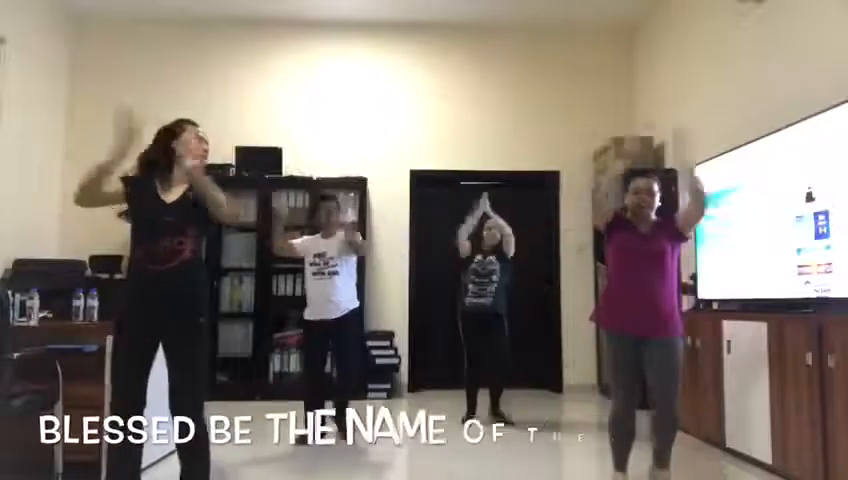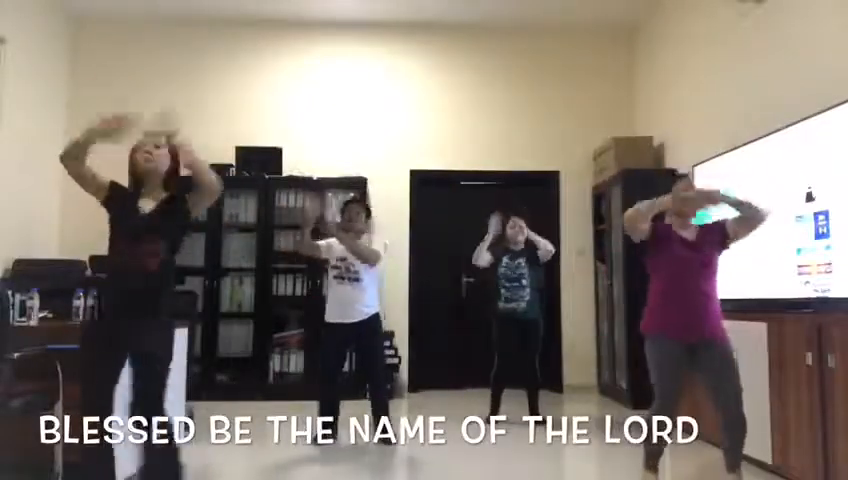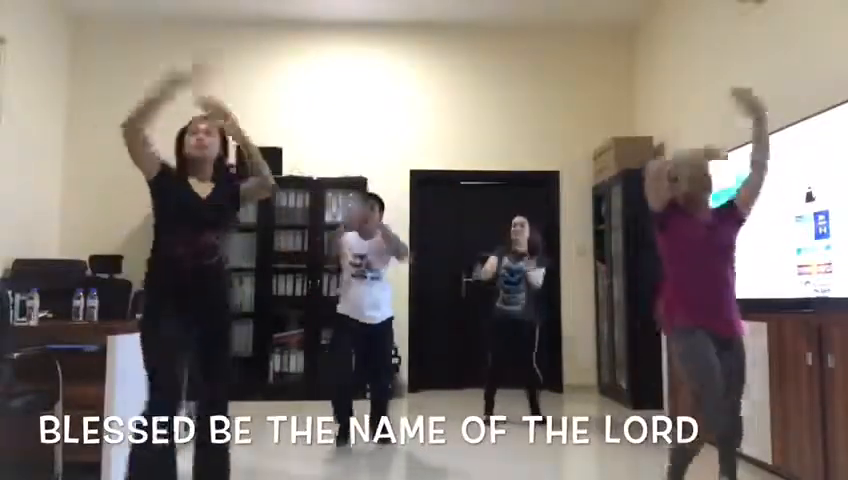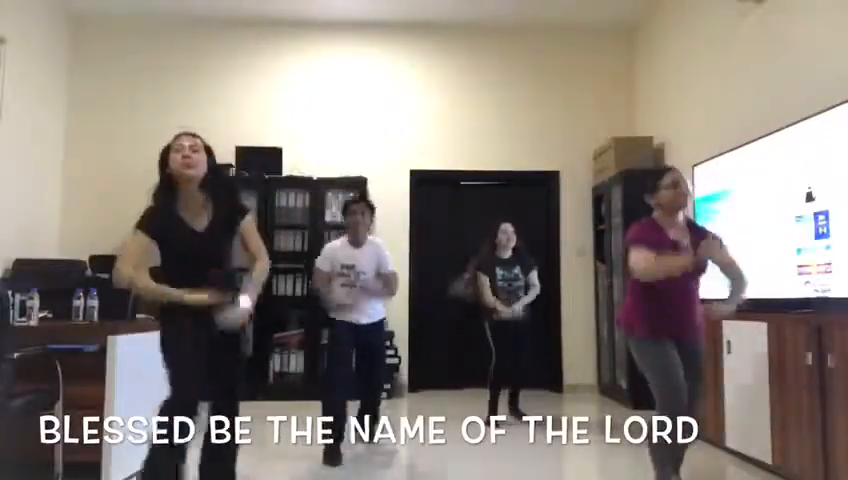
dt=1s
person 1, frame 1
left shoulder: (204, 192)
right shoulder: (138, 187)
left elbow: (229, 213)
right elbow: (83, 198)
left wrist: (194, 171)
right wrist: (118, 154)
left hip: (187, 310)
right hip: (138, 308)
left knee: (188, 410)
right knee: (126, 406)
person 1, frame 2
left shoulder: (182, 203)
right shoulder: (119, 198)
left elbow: (212, 184)
right elbow: (70, 161)
left wrist: (177, 142)
right wrist: (96, 134)
left hip: (153, 318)
right hip: (108, 315)
left knee: (148, 409)
right knee: (94, 411)
person 1, frame 3
left shoulder: (230, 190)
right shoulder: (165, 179)
left elbow: (266, 183)
right elbow: (132, 128)
left wrist: (234, 128)
right wrist: (171, 86)
left hip: (211, 303)
right hip: (165, 304)
left knee: (215, 403)
right knee: (164, 397)
person 1, frame 4
left shoulder: (229, 204)
right shoulder: (158, 215)
left elbow: (261, 259)
right elbow: (125, 274)
left wrist: (247, 300)
right wrist: (183, 296)
right hip: (180, 315)
left knee: (226, 403)
right knee: (186, 394)
person 2, frame 1
left shoulder: (672, 229)
right shoulder: (613, 225)
left elbow: (699, 205)
right elbow: (602, 197)
left wrist: (688, 170)
right wrist: (618, 168)
left hip: (663, 330)
right hip: (621, 328)
left knee: (666, 403)
right knee: (624, 402)
person 2, frame 2
left shoulder: (714, 233)
right shoulder: (656, 233)
left elbow: (758, 217)
right elbow: (630, 220)
left wrist: (722, 198)
right wrist: (671, 198)
left hip: (709, 334)
right hip: (665, 334)
left knee: (733, 407)
right knee: (666, 406)
person 2, frame 3
left shoulder: (727, 217)
right shoulder: (670, 217)
left elbow: (758, 170)
right elbow: (653, 171)
left wrist: (759, 118)
right wrist: (700, 154)
left hip: (727, 327)
right hip: (686, 324)
left knee: (730, 411)
right knee: (710, 401)
person 2, frame 4
left shoulder: (701, 234)
right shoulder: (643, 234)
left elbow: (735, 272)
right elbow: (644, 269)
left wrist: (730, 302)
right wrist: (694, 258)
left hip: (687, 330)
right hip: (648, 331)
left knee: (687, 409)
right knee: (672, 401)
person 3, frame 1
left shoulder: (347, 239)
right shoulder: (308, 242)
left elbow: (359, 248)
right elbow: (281, 248)
left wrist: (345, 228)
right wrist: (280, 224)
left hip: (346, 315)
right hip: (314, 318)
left knee: (347, 370)
right knee: (312, 373)
left ankle: (341, 416)
person 3, frame 2
left shoulder: (372, 247)
right shoulder: (332, 245)
left elbow: (370, 258)
right elbow: (306, 249)
left wrist: (336, 233)
right wrist: (308, 225)
left hip: (367, 320)
right hip: (335, 321)
left knee: (376, 375)
right knee: (328, 376)
right ankle: (328, 428)
person 3, frame 3
left shoulder: (385, 242)
right shoulder: (346, 239)
left elbow: (403, 253)
left wrist: (380, 227)
right wrist: (349, 224)
left hip: (380, 321)
right hip: (347, 318)
left knee: (381, 378)
right knee: (341, 374)
left ankle: (378, 426)
right ankle: (344, 425)
person 3, frame 4
left shoulder: (378, 248)
right shoulder: (332, 249)
left elbow: (391, 288)
right elbow: (318, 281)
left wrist: (370, 291)
right wrist: (331, 301)
left hip: (373, 322)
right hip: (342, 321)
left knee: (374, 378)
right knee: (336, 379)
left ankle: (366, 421)
right ankle: (333, 442)
person 4, frame 1
left shoulder: (504, 252)
right shoulder: (471, 252)
left elbow: (509, 233)
right elbow: (461, 235)
left wrist: (490, 211)
right wrist: (479, 212)
left hip: (495, 316)
right hip: (470, 315)
left knee: (498, 361)
right knee: (473, 362)
left ankle: (496, 408)
right ankle: (470, 410)
person 4, frame 2
left shoulder: (533, 254)
right shoulder: (498, 252)
left elbow: (550, 250)
right elbow: (477, 261)
left wrist: (529, 233)
right wrist: (490, 234)
left hip: (530, 318)
right hip: (504, 318)
left knee: (530, 364)
right knee: (502, 362)
left ankle: (534, 411)
right ankle: (494, 411)
person 4, frame 3
left shoulder: (536, 255)
right shoulder: (501, 252)
left elbow: (538, 282)
right elbow: (488, 272)
left wrist: (529, 270)
right wrist: (483, 272)
left hip: (527, 318)
right hip: (501, 317)
left knee: (528, 363)
right knee: (496, 361)
left ankle: (535, 410)
right ankle: (488, 411)
person 4, frame 4
left shoulder: (524, 259)
right shoulder: (487, 261)
left elbow: (535, 286)
right elbow: (486, 295)
left wrist: (522, 303)
right wrist: (503, 309)
left hip: (521, 320)
right hip: (497, 320)
left knee: (519, 361)
right knee: (500, 359)
left ankle: (513, 404)
right ankle: (492, 411)
